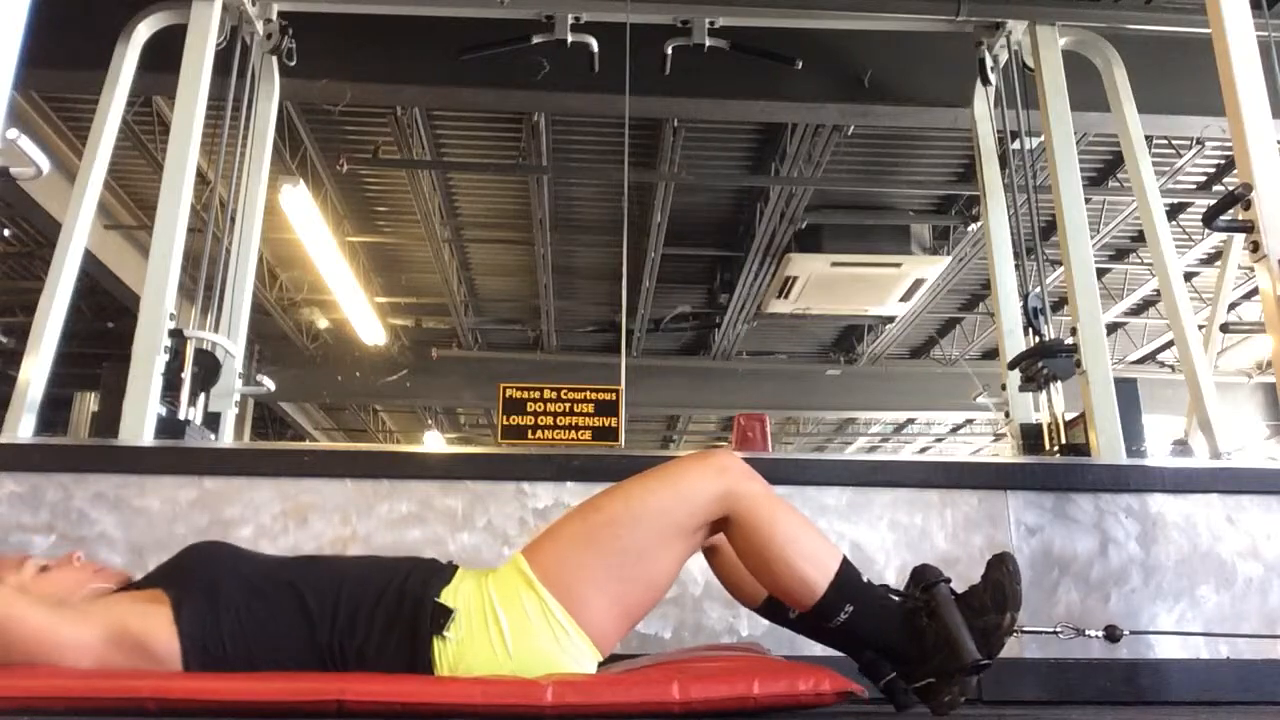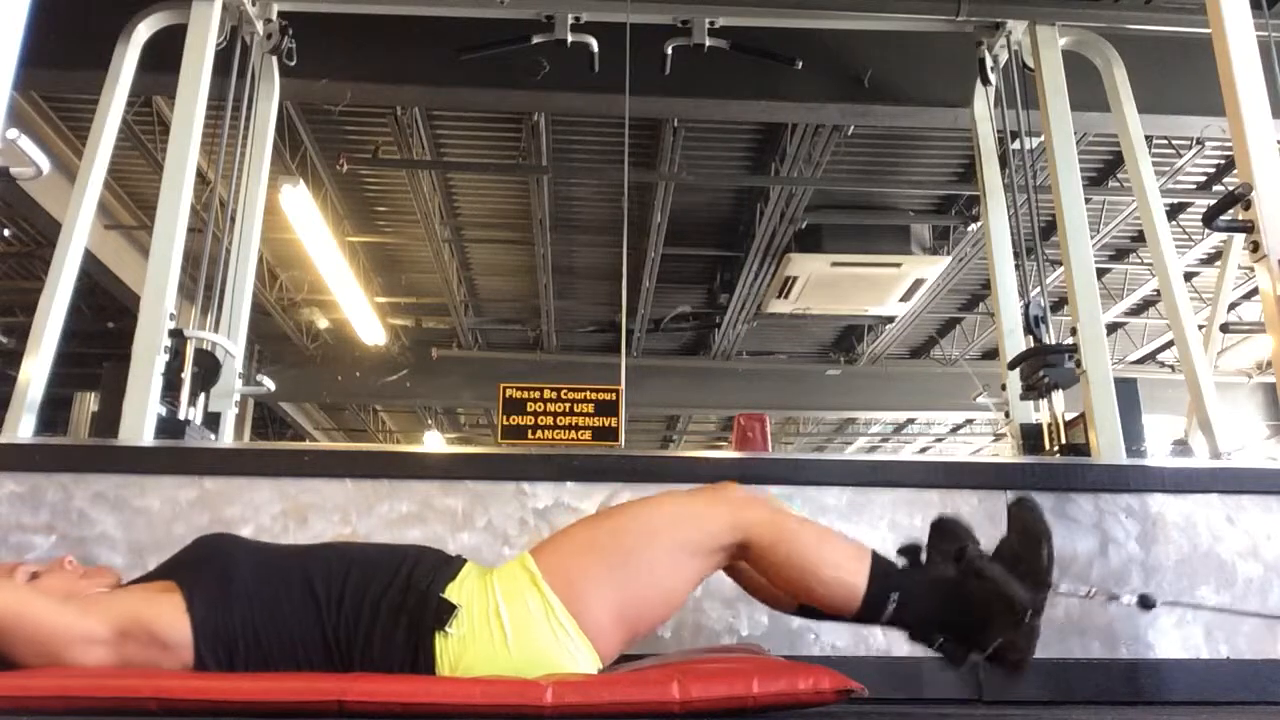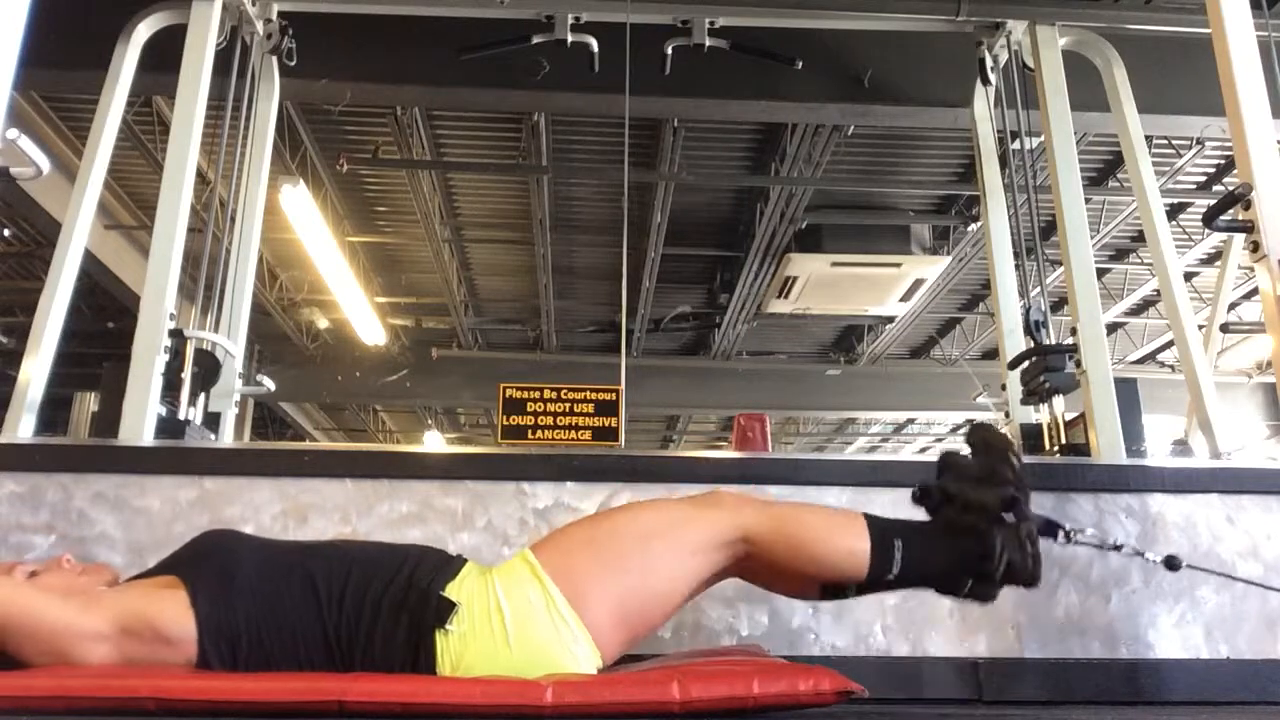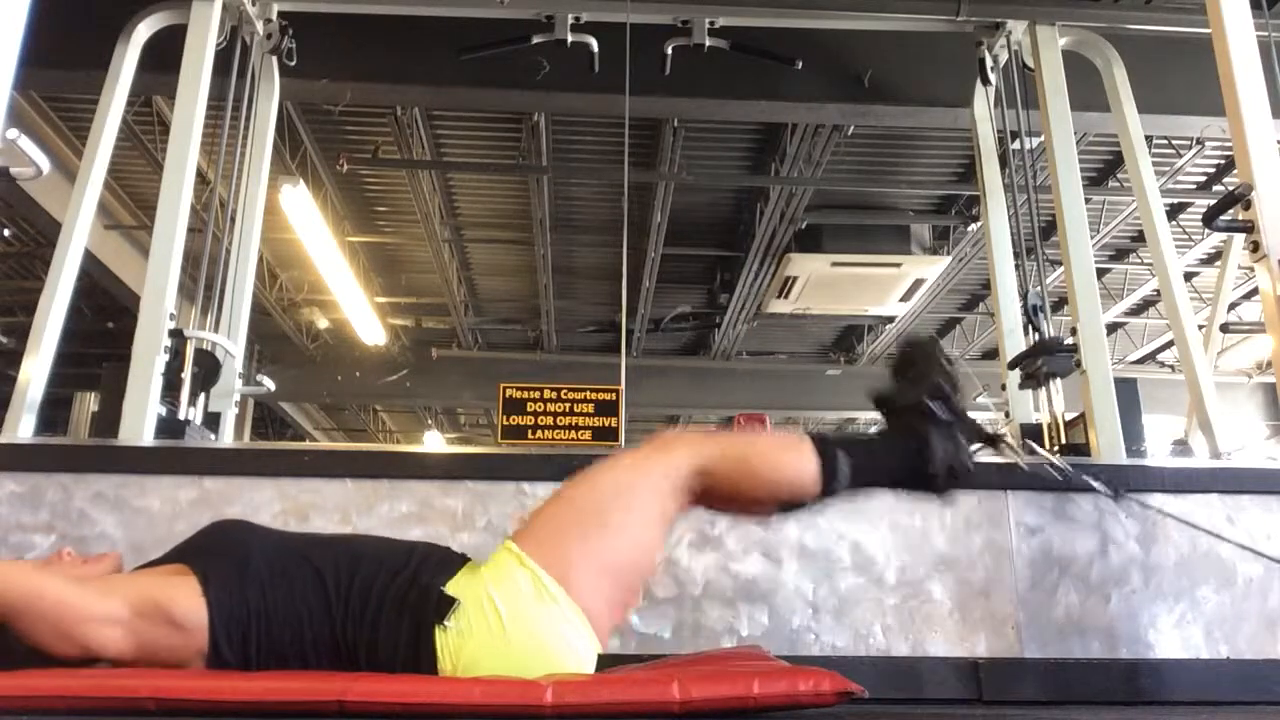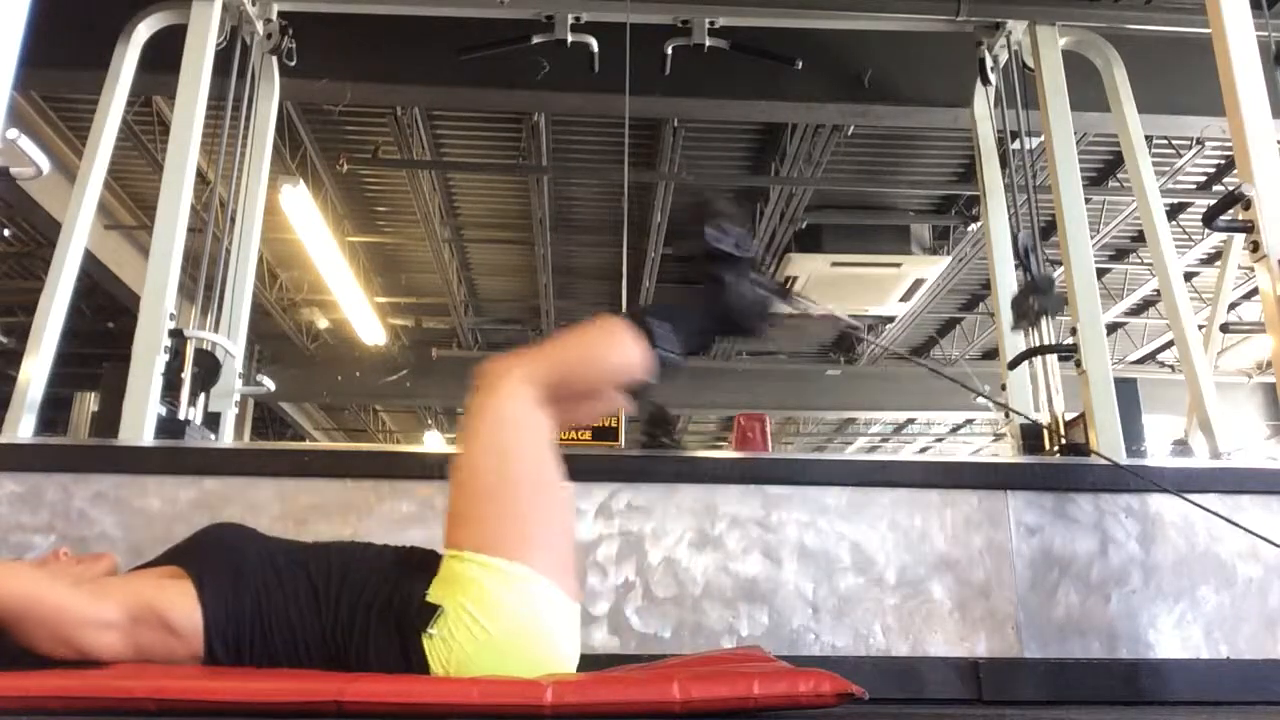
dt=0.3s
person 1, frame 1
left shoulder: (146, 609)
right shoulder: (124, 632)
left hip: (464, 616)
left knee: (712, 522)
right knee: (721, 478)
right ankle: (906, 638)
person 1, frame 2
left shoulder: (152, 605)
right shoulder: (131, 627)
left hip: (469, 616)
right hip: (487, 635)
left knee: (727, 526)
right knee: (736, 510)
left ankle: (951, 602)
right ankle: (959, 606)
person 1, frame 3
left shoulder: (144, 609)
right shoulder: (124, 623)
left hip: (467, 614)
right hip: (485, 636)
left knee: (721, 521)
right knee: (731, 518)
left ankle: (959, 541)
right ankle: (968, 549)
person 1, frame 4
left shoulder: (159, 603)
right shoulder: (137, 614)
left hip: (466, 621)
right hip: (492, 632)
left knee: (672, 468)
right knee: (678, 454)
left ankle: (903, 449)
right ankle: (900, 453)
person 1, frame 5
left shoulder: (141, 605)
right shoulder: (146, 613)
right hip: (510, 640)
left knee: (522, 401)
right knee: (510, 385)
left ankle: (684, 324)
right ankle: (704, 308)
